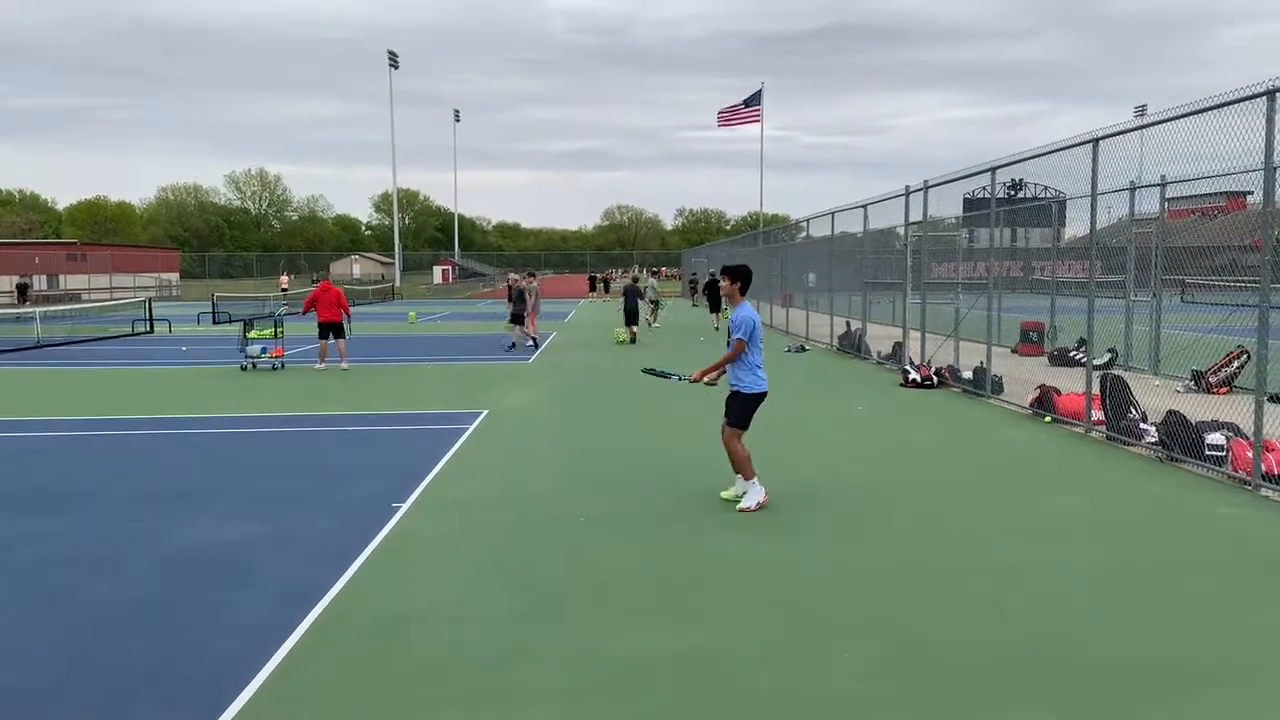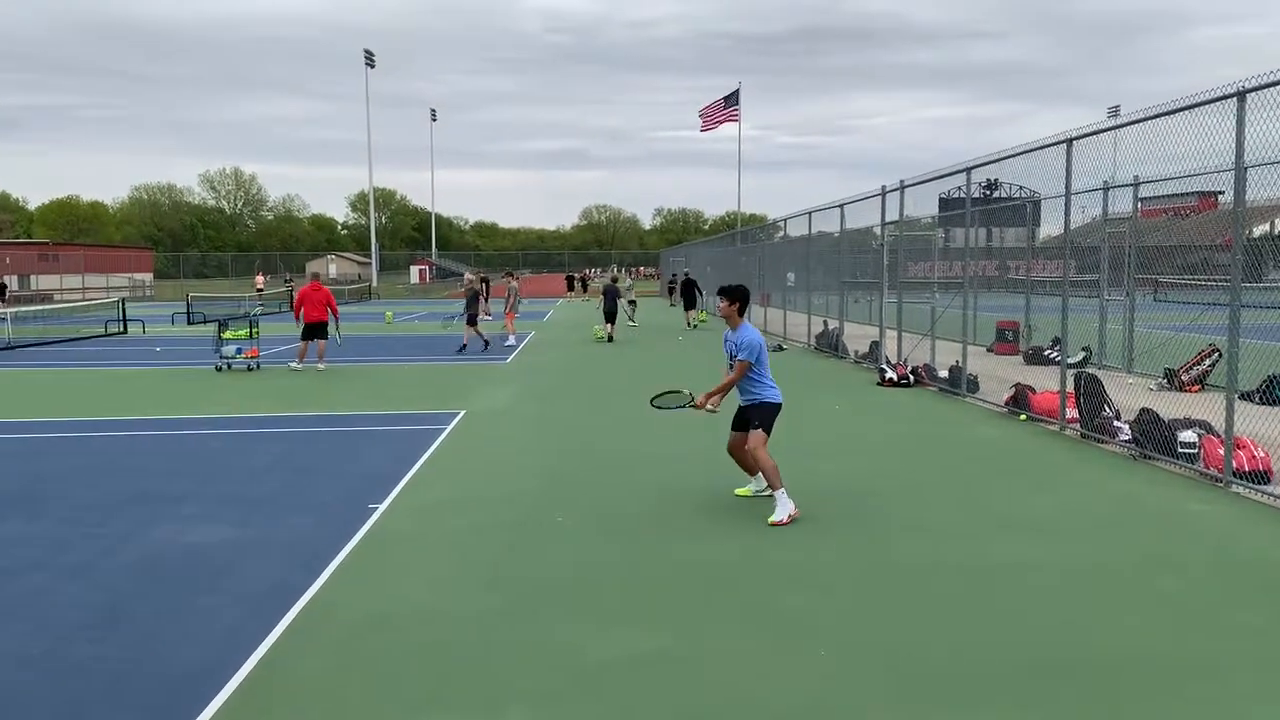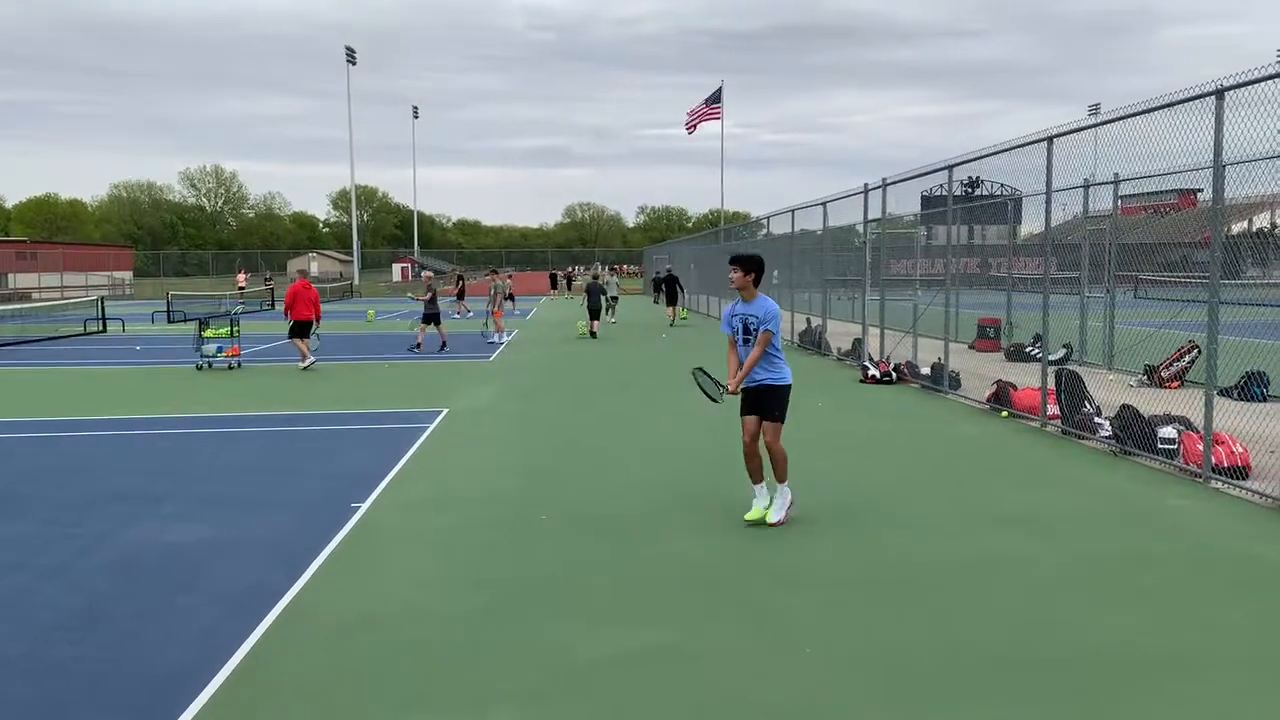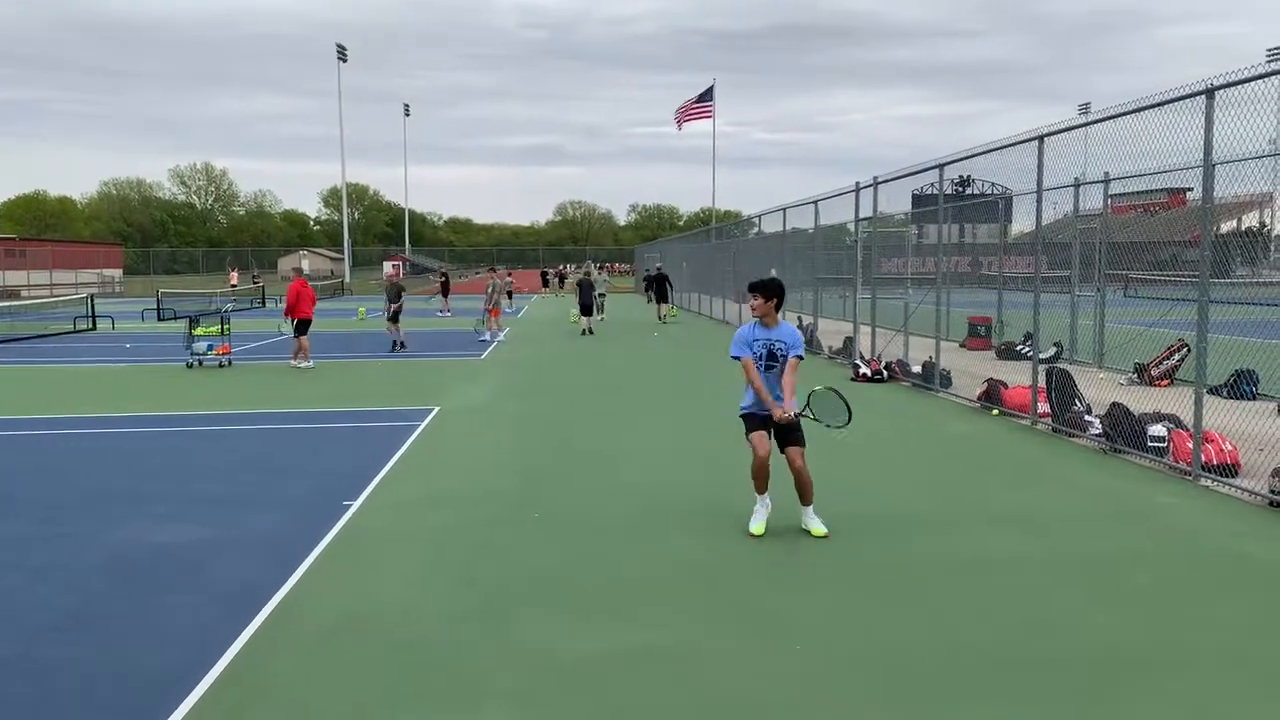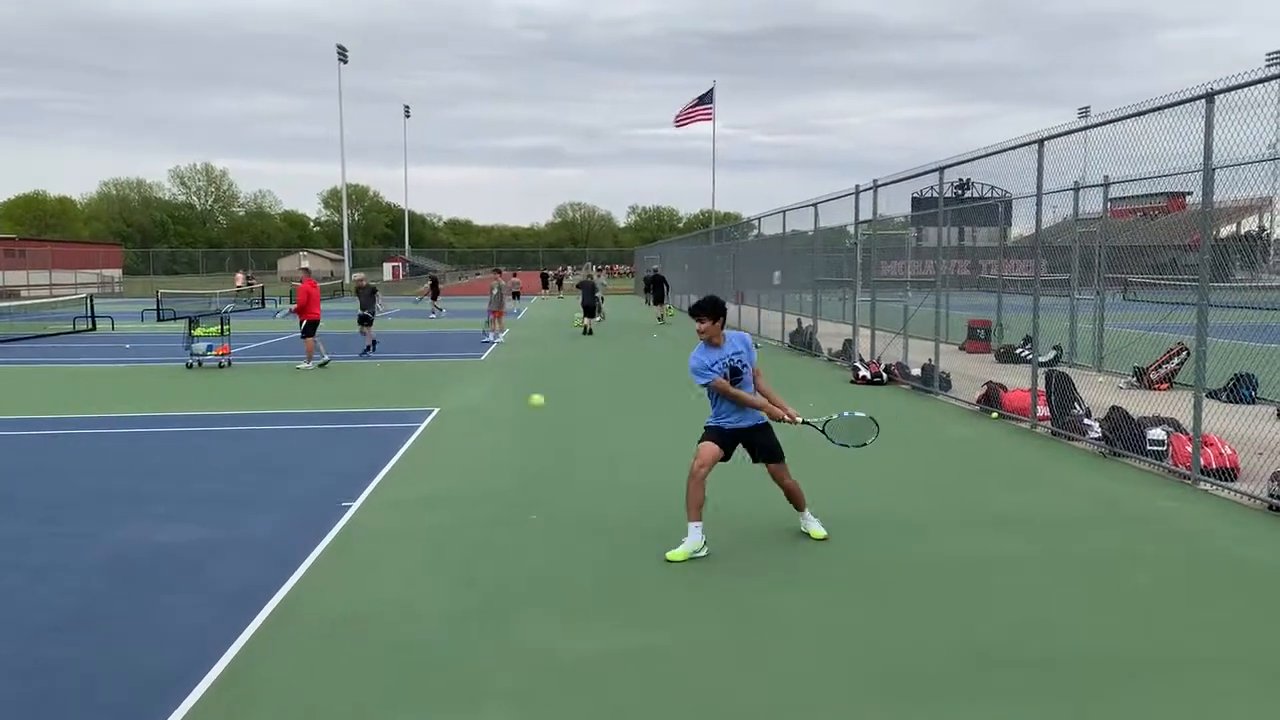
dt=0.4s
person 1, frame 1
left shoulder: (744, 316)
right shoulder: (737, 313)
left elbow: (734, 353)
left wrist: (704, 372)
right wrist: (717, 373)
left hip: (749, 388)
right hip: (741, 386)
left knee: (730, 439)
right knee: (731, 437)
left ankle: (756, 491)
right ankle: (742, 486)
person 1, frame 2
left shoulder: (750, 338)
right shoulder: (728, 334)
left elbow: (737, 376)
right elbow: (732, 372)
left wrist: (708, 395)
right wrist: (718, 398)
left hip: (766, 400)
right hip: (748, 400)
left knee: (755, 447)
right knee: (734, 447)
left ankle: (784, 503)
right ankle: (760, 483)
person 1, frame 3
left shoulder: (769, 308)
right shoulder: (731, 311)
left elbow: (759, 349)
right elbow: (733, 348)
left wrist: (738, 379)
right wrist: (732, 379)
left hip: (775, 381)
right hip: (750, 384)
left knee: (771, 440)
right knee: (748, 441)
left ankle: (783, 494)
right ankle: (761, 497)
person 1, frame 4
left shoulder: (793, 335)
right shoulder: (743, 335)
left elbow: (790, 374)
right elbow: (753, 375)
left wrist: (788, 404)
right wrist: (771, 406)
left hip: (786, 409)
right hip: (755, 408)
left knee: (798, 465)
right knee: (762, 454)
left ankle: (808, 515)
right ankle: (762, 504)
person 1, frame 5
left shoulder: (742, 340)
right shoulder: (699, 360)
left elbow: (757, 379)
right elbow: (730, 393)
left wrist: (782, 407)
right wrist: (768, 408)
left hip: (755, 422)
right hip: (721, 424)
left knee: (784, 479)
right knee: (697, 469)
left ankle: (806, 518)
right ankle: (695, 539)
